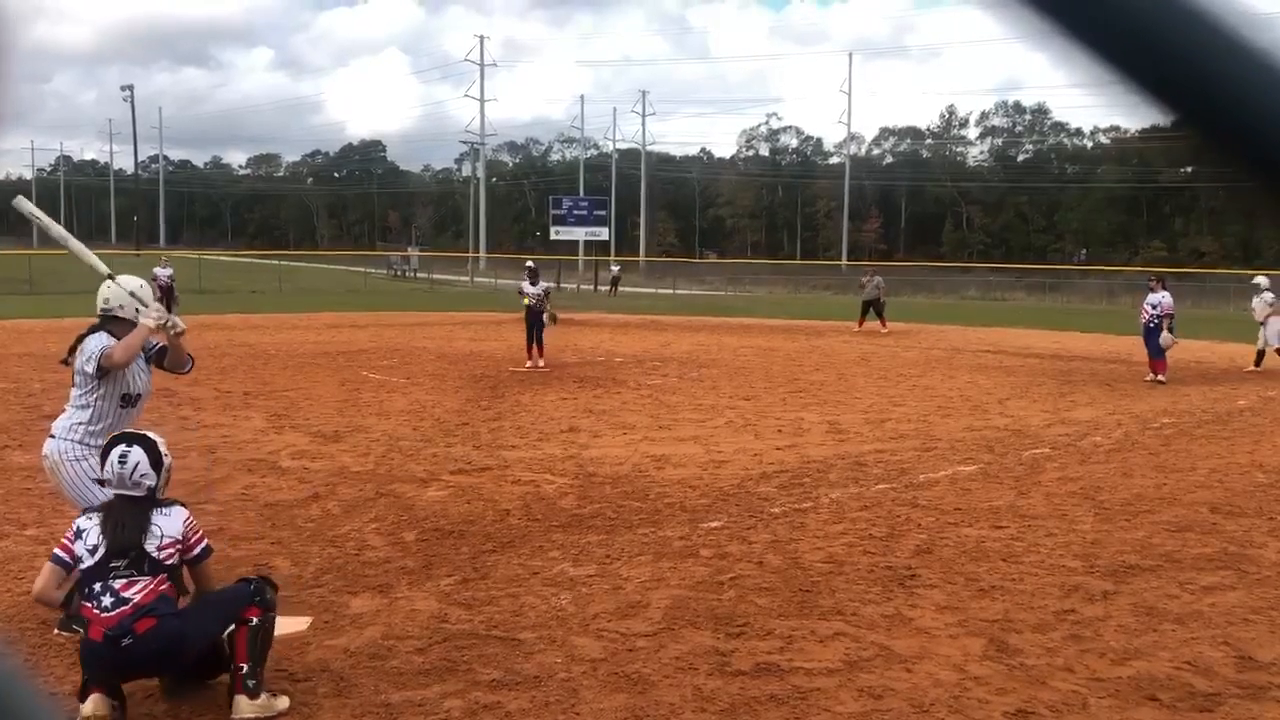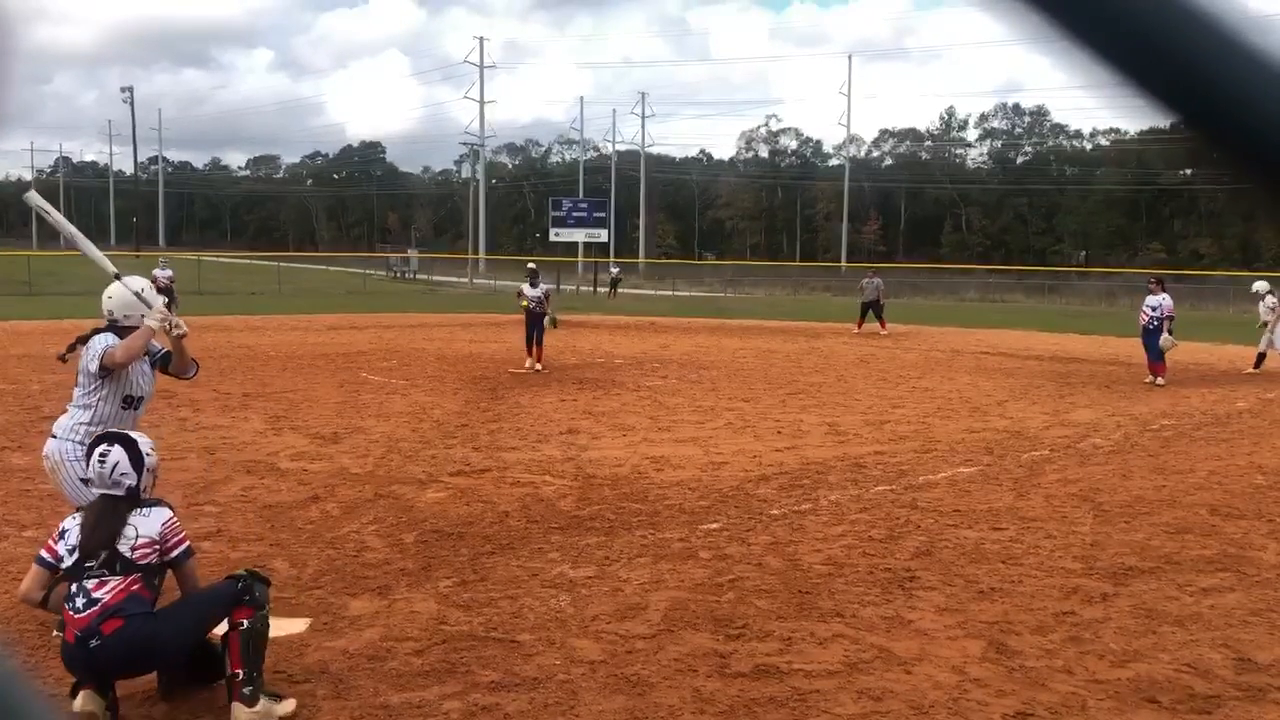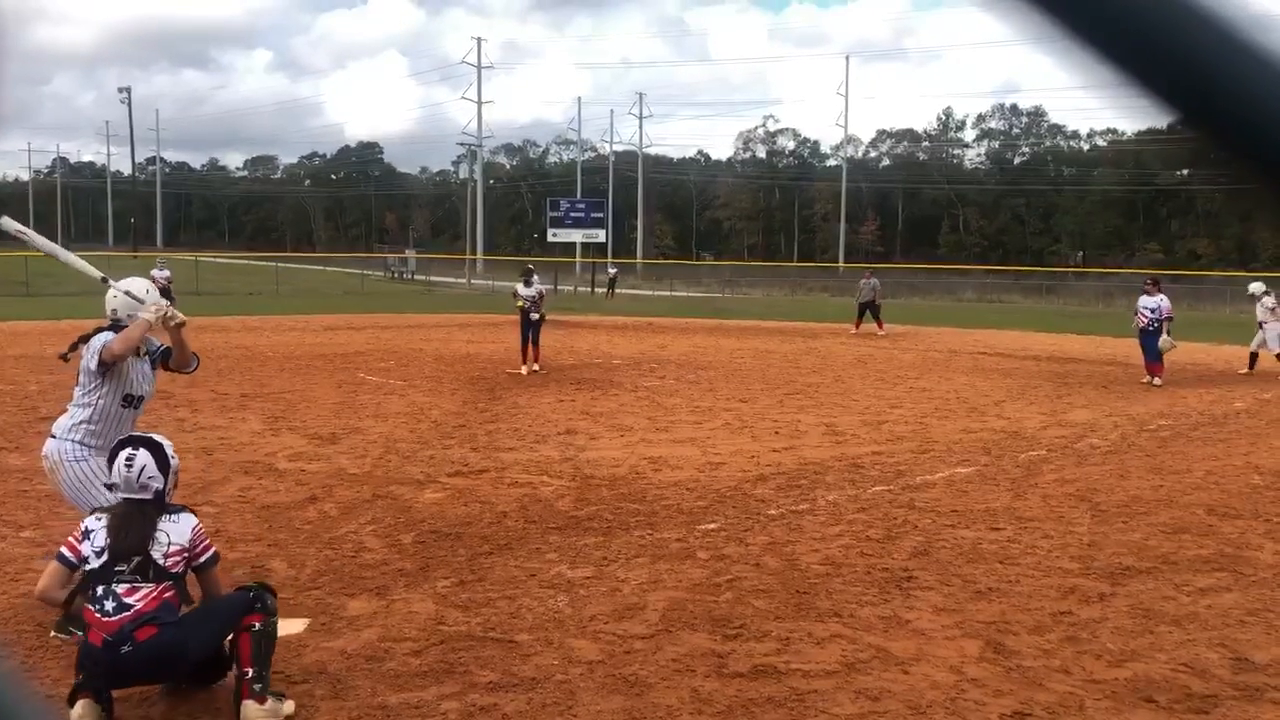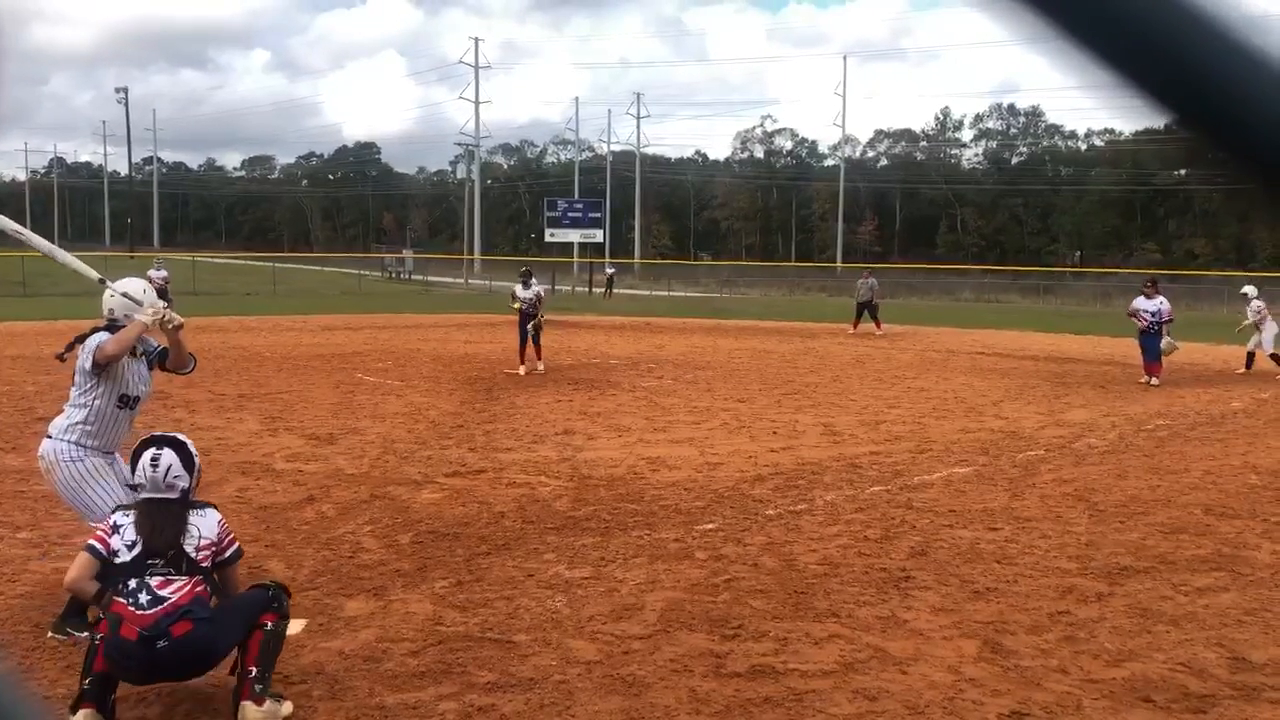
dt=0.4s
person 1, frame 1
left shoulder: (138, 341)
right shoulder: (97, 344)
left elbow: (180, 364)
right elbow: (119, 358)
left wrist: (173, 338)
right wrist: (147, 326)
left hip: (105, 449)
right hip: (70, 464)
right ankle: (80, 613)
person 1, frame 2
left shoulder: (146, 349)
right shoulder: (102, 343)
left elbow: (185, 371)
right elbow: (120, 358)
left wrist: (177, 339)
right wrist: (152, 325)
right hip: (73, 451)
person 1, frame 3
left shoulder: (147, 347)
right shoulder: (103, 343)
left elbow: (186, 364)
right elbow: (118, 351)
left wrist: (175, 332)
right wrist: (148, 320)
left hip: (105, 452)
right hip: (72, 451)
person 1, frame 4
left shoulder: (143, 347)
right shoulder: (99, 342)
left elbow: (183, 365)
right elbow: (111, 352)
left wrist: (173, 334)
right wrist: (144, 322)
left hip: (102, 453)
right hip: (69, 452)
right ankle: (71, 619)
person 2, frame 1
left shoulder: (84, 523)
right shoulder: (176, 517)
left elbow: (42, 591)
right elbow: (208, 591)
left wrist: (93, 610)
left hip: (99, 658)
right hip: (163, 646)
right knee: (257, 591)
left ankle: (98, 694)
right ankle: (248, 694)
person 2, frame 2
left shoulder: (71, 524)
right shoulder: (159, 517)
left elbow: (29, 592)
right elbow: (193, 593)
left wrist: (79, 611)
left hip: (79, 659)
right hip: (136, 648)
right knee: (247, 589)
left ankle: (92, 690)
person 2, frame 3
left shoulder: (92, 525)
right shoulder: (185, 523)
left elbow: (46, 589)
right elbow: (214, 597)
left wrist: (91, 608)
left hip: (101, 663)
right hip: (163, 656)
right knee: (256, 599)
person 2, frame 4
left shoulder: (118, 521)
right shoulder: (209, 519)
left elbow: (75, 581)
right elbow: (234, 594)
left wrist: (120, 603)
left hip: (127, 660)
right hip: (192, 651)
right knee: (271, 597)
